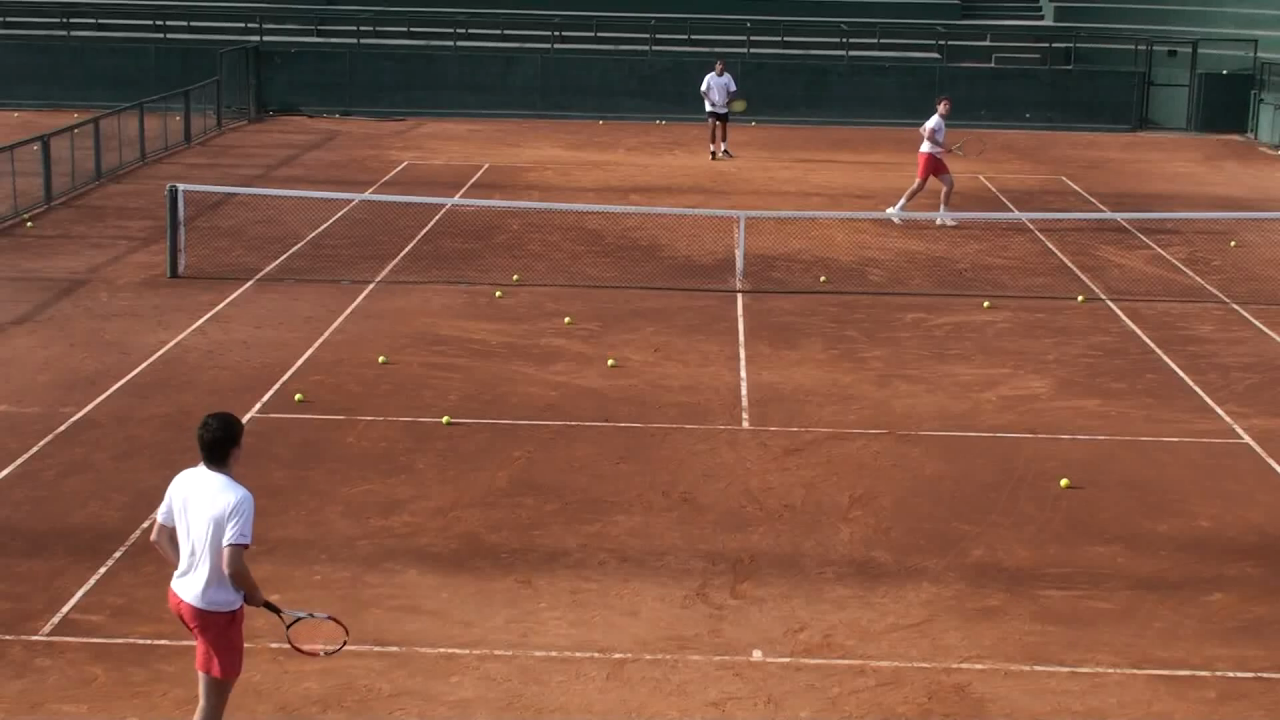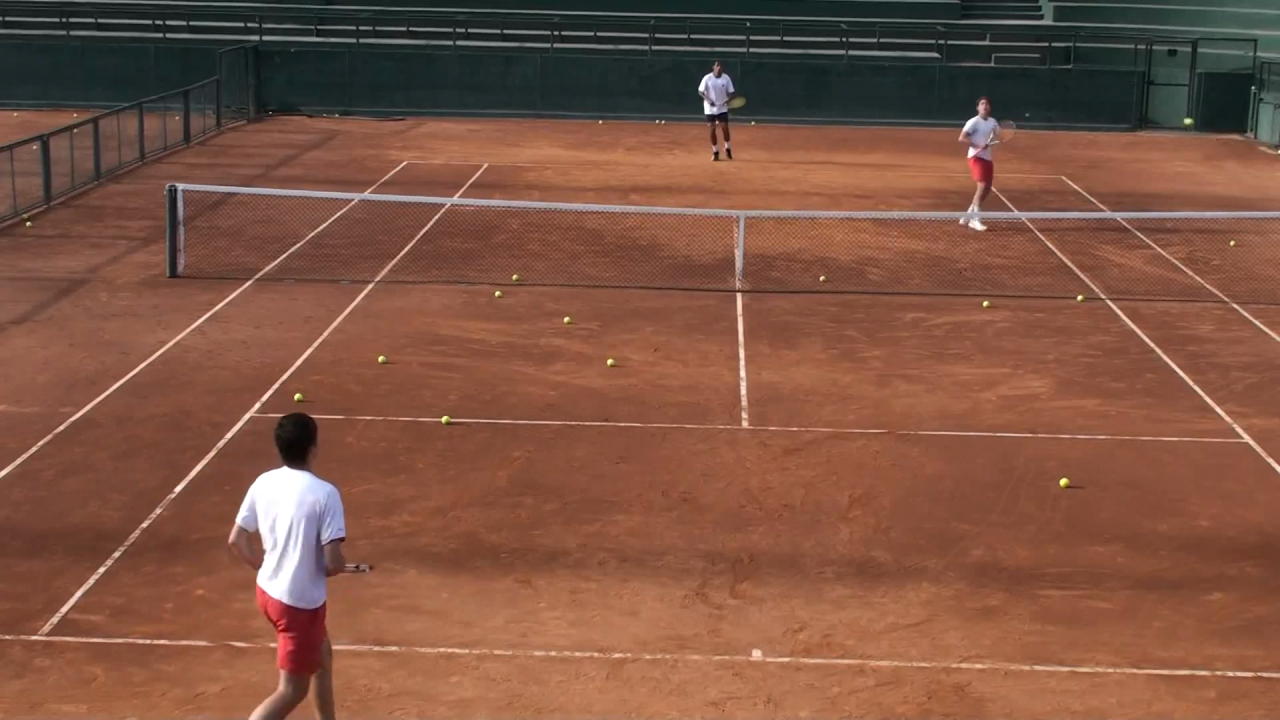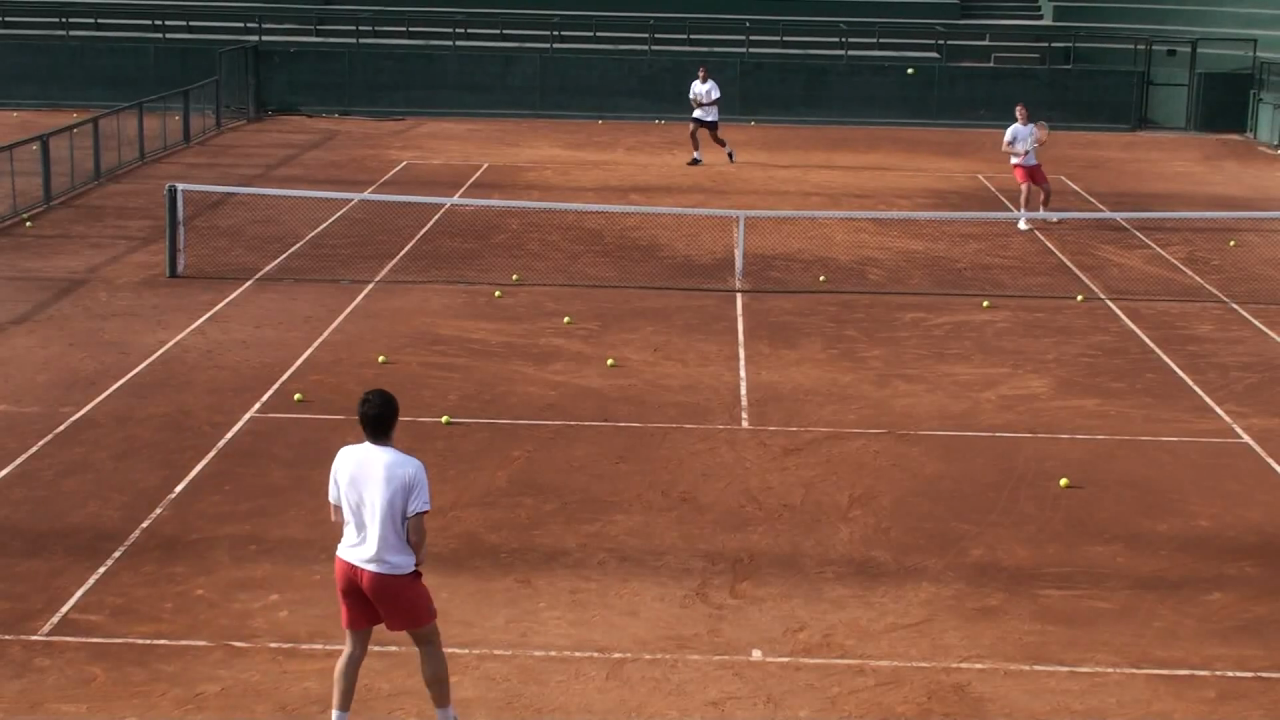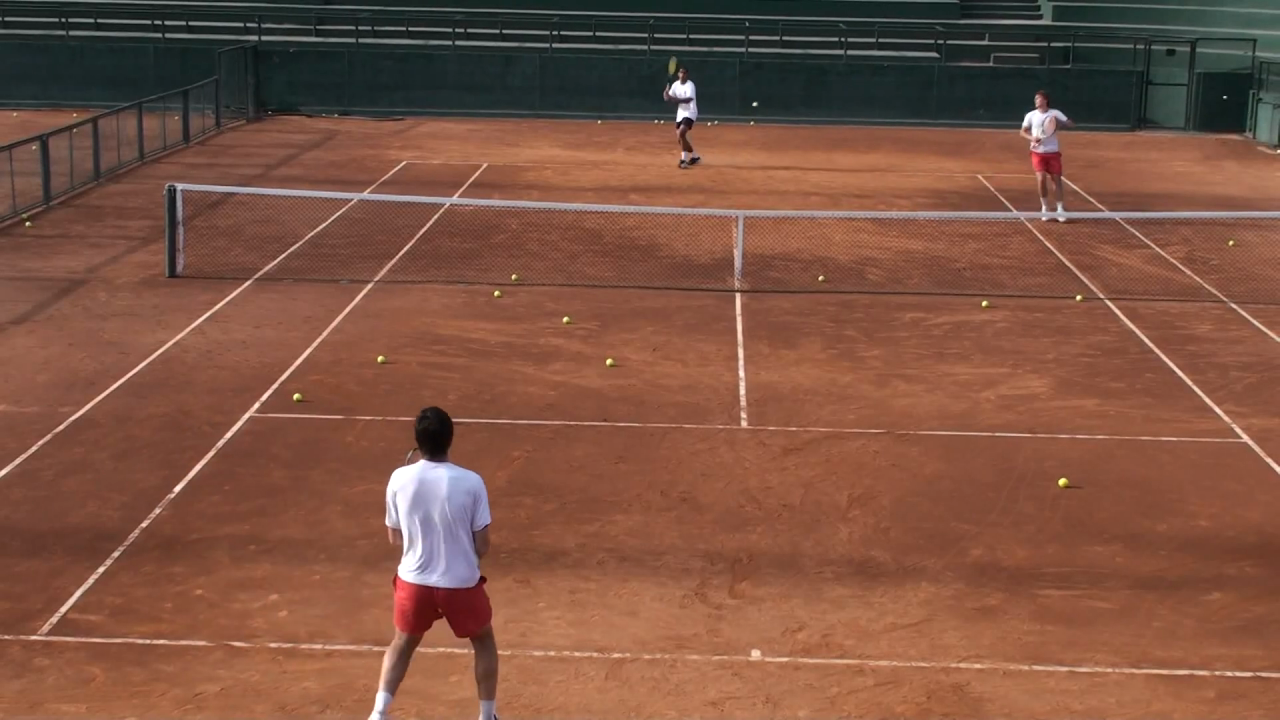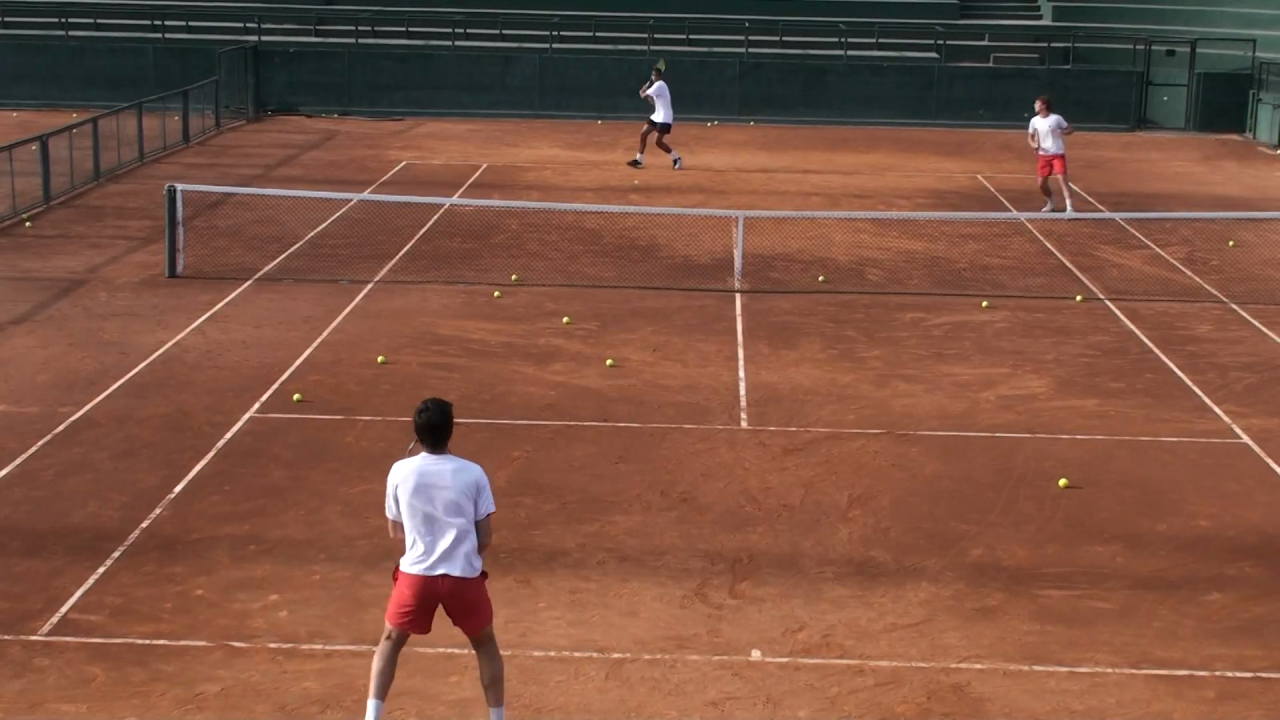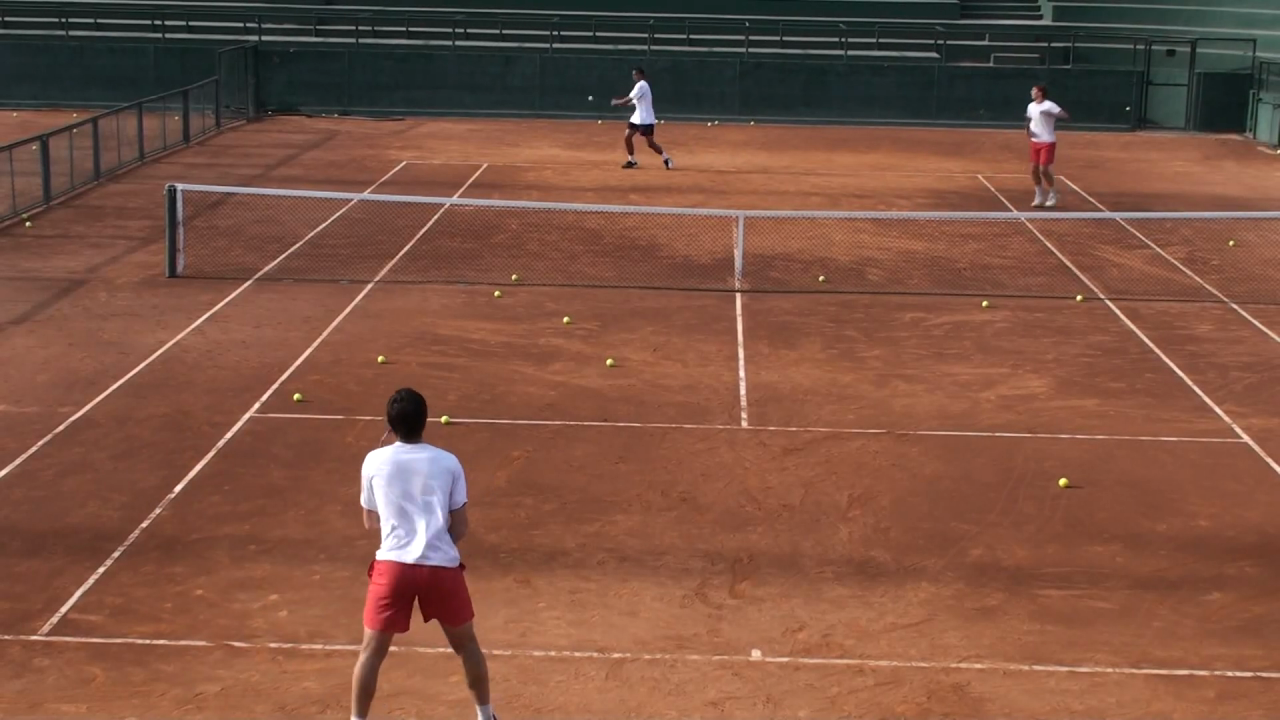
dt=0.3s
person 1, frame 1
left shoulder: (182, 481)
right shoulder: (238, 498)
left elbow: (158, 536)
right elbow: (232, 566)
right wrist: (254, 593)
left hip: (182, 595)
right hip: (216, 607)
person 1, frame 2
left shoulder: (262, 483)
right shoulder: (325, 493)
left elbow: (236, 541)
right elbow: (334, 562)
right wrist: (332, 568)
left hip: (268, 592)
right hip: (301, 602)
left knee: (320, 661)
right knee: (291, 695)
person 1, frame 3
left shoulder: (344, 457)
right shoulder: (410, 468)
left elbow: (336, 516)
right elbow: (416, 535)
right wrist: (416, 555)
left hip: (347, 565)
right hip: (392, 573)
left knee: (355, 647)
right knee: (429, 642)
person 1, frame 4
left shoulder: (399, 479)
right shoulder: (470, 482)
left elbow: (395, 536)
right elbow: (482, 544)
left hip: (412, 581)
right hip: (461, 583)
left knee: (402, 643)
right knee: (484, 640)
person 1, frame 5
left shoulder: (400, 471)
right shoulder: (473, 474)
left elbow: (395, 530)
right elbow: (485, 538)
left hip: (415, 575)
right hip: (464, 576)
left knee: (389, 643)
right knee: (485, 644)
person 1, frame 6
left shoulder: (374, 461)
right shoulder: (448, 463)
left elbow: (371, 522)
right elbow: (461, 526)
left hip: (393, 567)
right hip: (442, 568)
left knee: (371, 651)
right knee: (466, 645)
